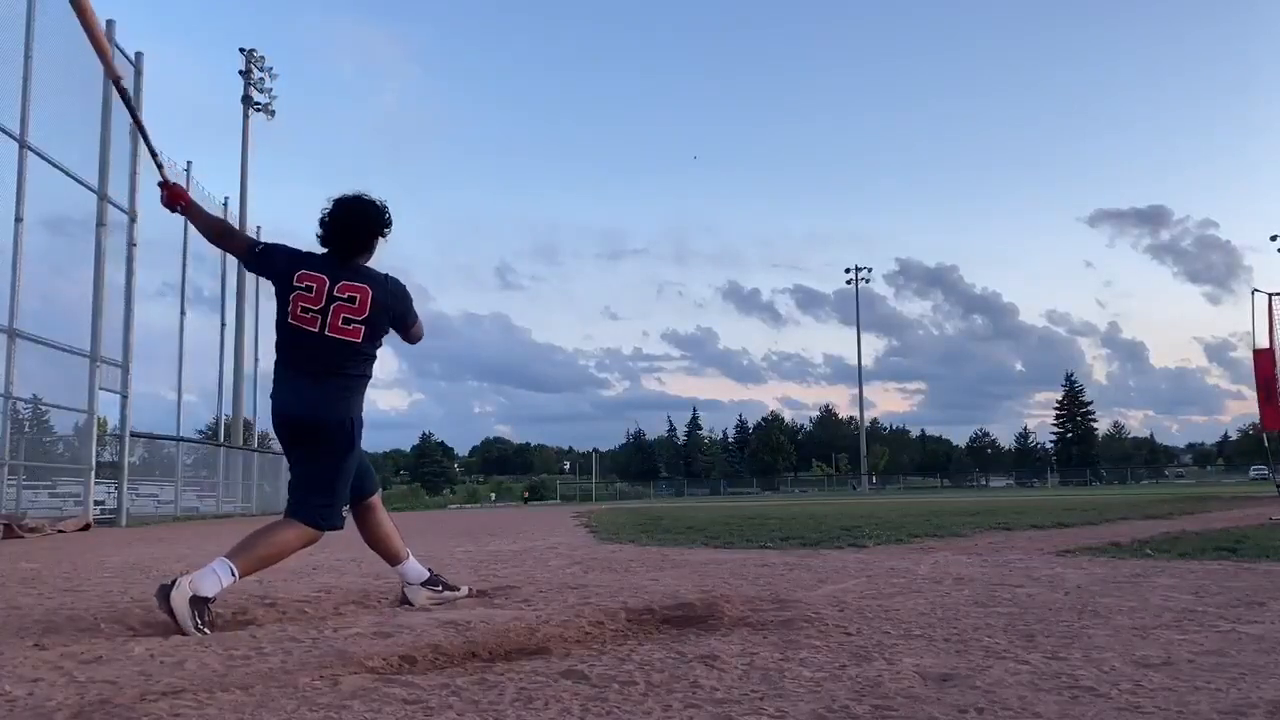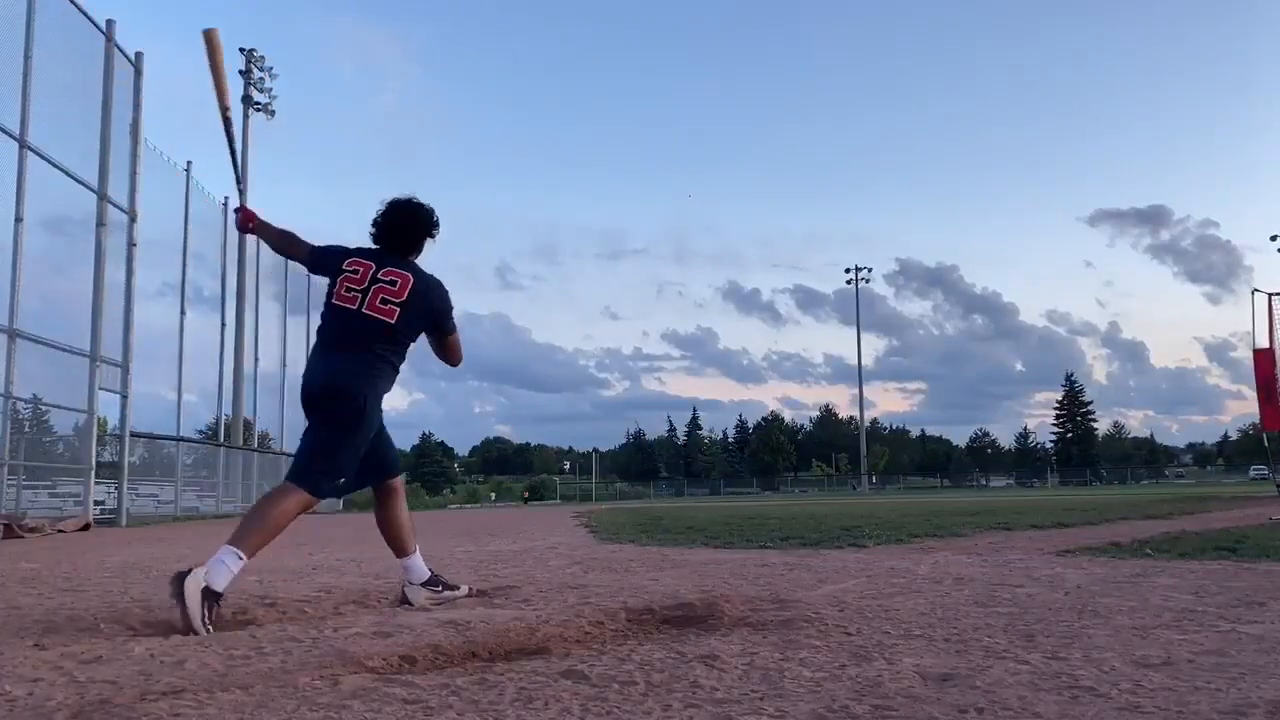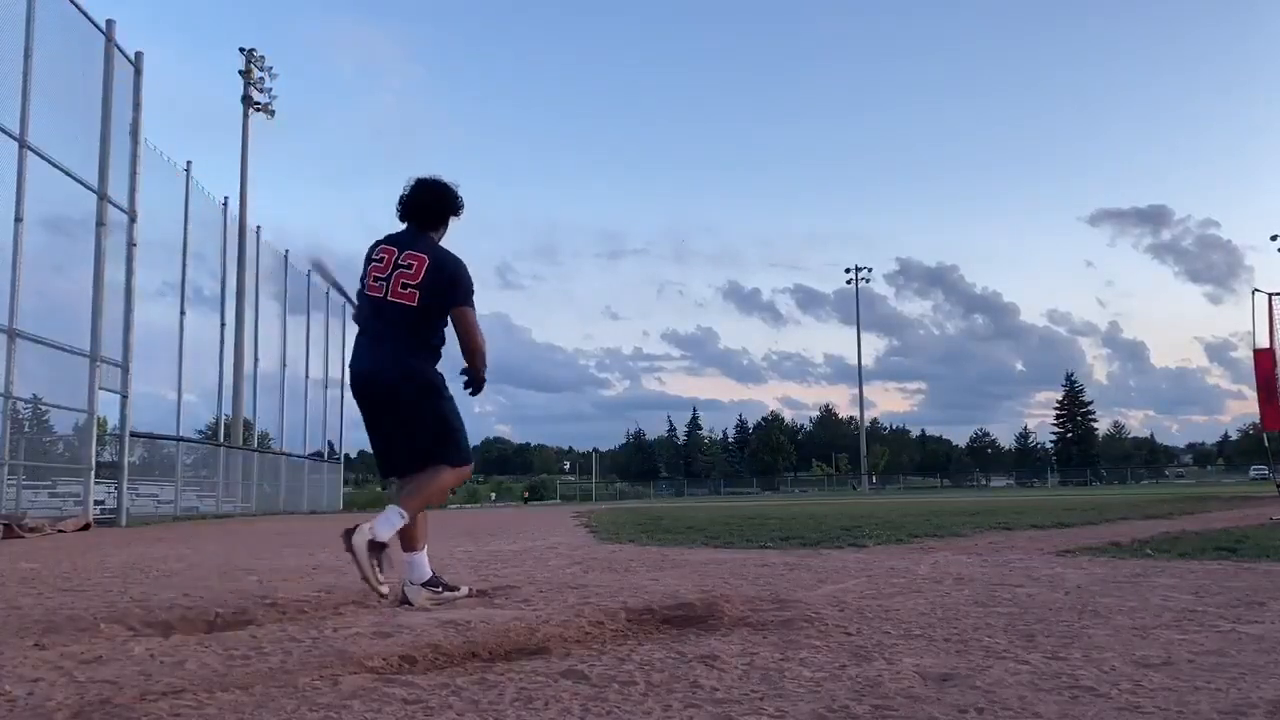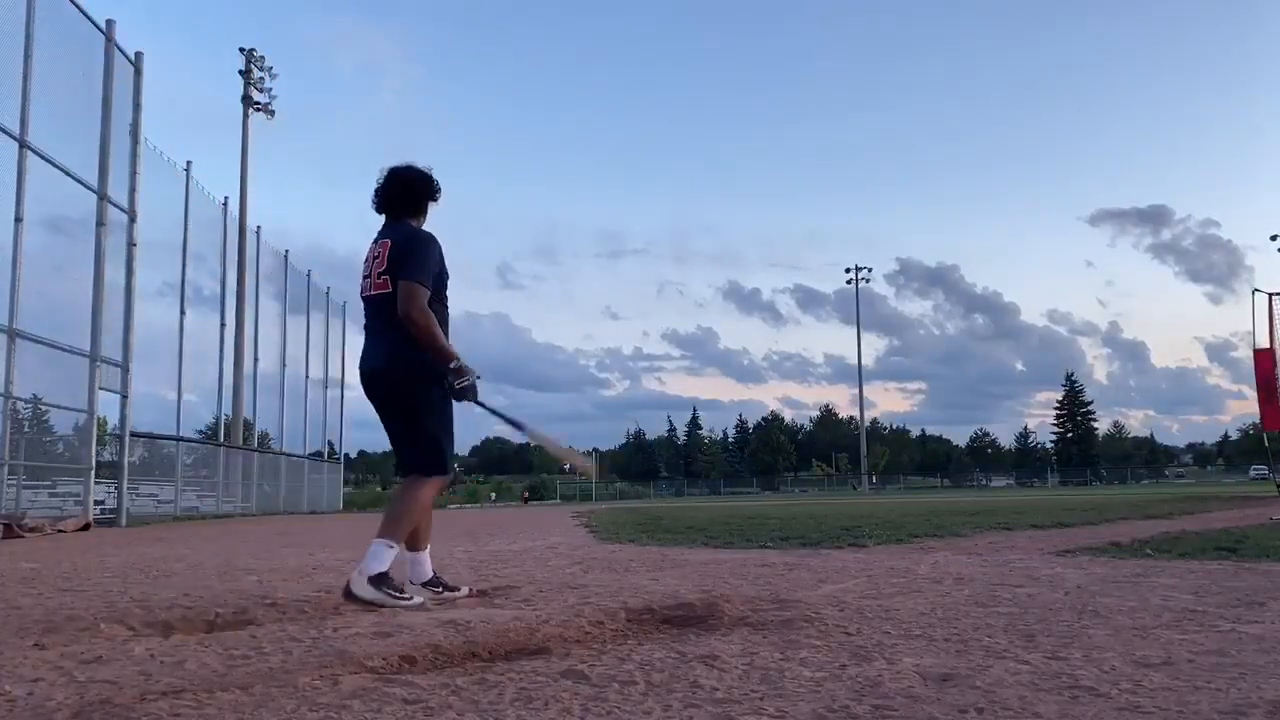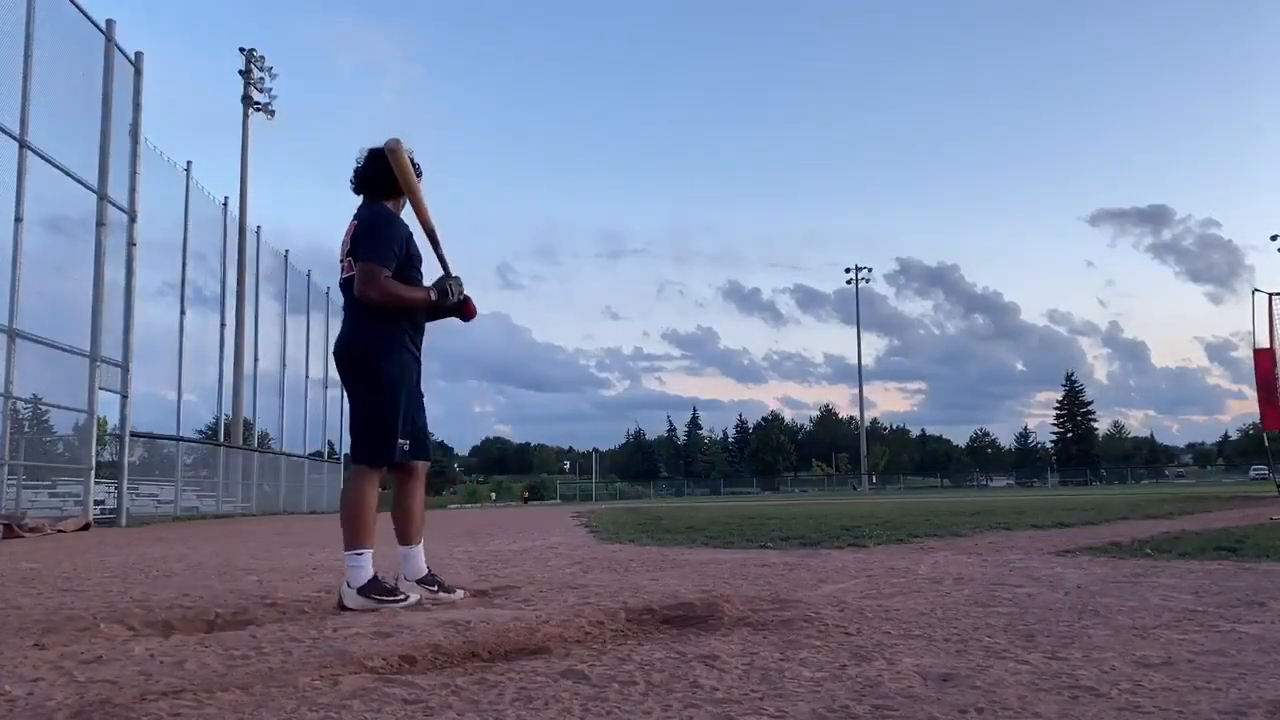
dt=0.4s
person 1, frame 1
left shoulder: (292, 265)
right shoulder: (388, 290)
left elbow: (229, 237)
right elbow: (415, 334)
left wrist: (183, 203)
left hip: (289, 408)
right hip: (334, 417)
left knee: (366, 497)
right knee: (308, 521)
left ankle: (419, 582)
right ankle: (199, 585)
person 1, frame 2
left shoulder: (348, 259)
right shoulder: (429, 288)
left elbow: (295, 247)
right elbow: (452, 356)
left wrist: (254, 224)
left hip: (322, 385)
right hip: (354, 394)
left knee: (390, 480)
right knee: (302, 489)
left ankle: (420, 580)
right ankle: (210, 577)
person 1, frame 3
left shoulder: (378, 250)
right shoulder: (447, 265)
right elbow: (470, 334)
right wrist: (477, 372)
left hip: (365, 373)
right hip: (410, 375)
left knee: (413, 473)
right knee: (456, 464)
left ankle: (420, 579)
right ankle: (375, 532)
person 1, frame 4
left shoulder: (377, 247)
right shoulder: (420, 242)
right elbow: (413, 310)
left wrist: (442, 364)
right wrist: (454, 364)
left hip: (377, 368)
right hip: (412, 368)
left knee: (416, 471)
right knee: (432, 473)
left ankle: (420, 577)
right ankle: (371, 571)
person 1, frame 5
left shoulder: (367, 224)
right shoulder: (383, 223)
right elbow: (371, 290)
left wrist: (444, 303)
right wrist: (434, 294)
left hip: (387, 357)
right hip: (379, 356)
left knee: (413, 463)
right knee: (371, 463)
left ankle: (414, 575)
right ankle: (358, 582)
